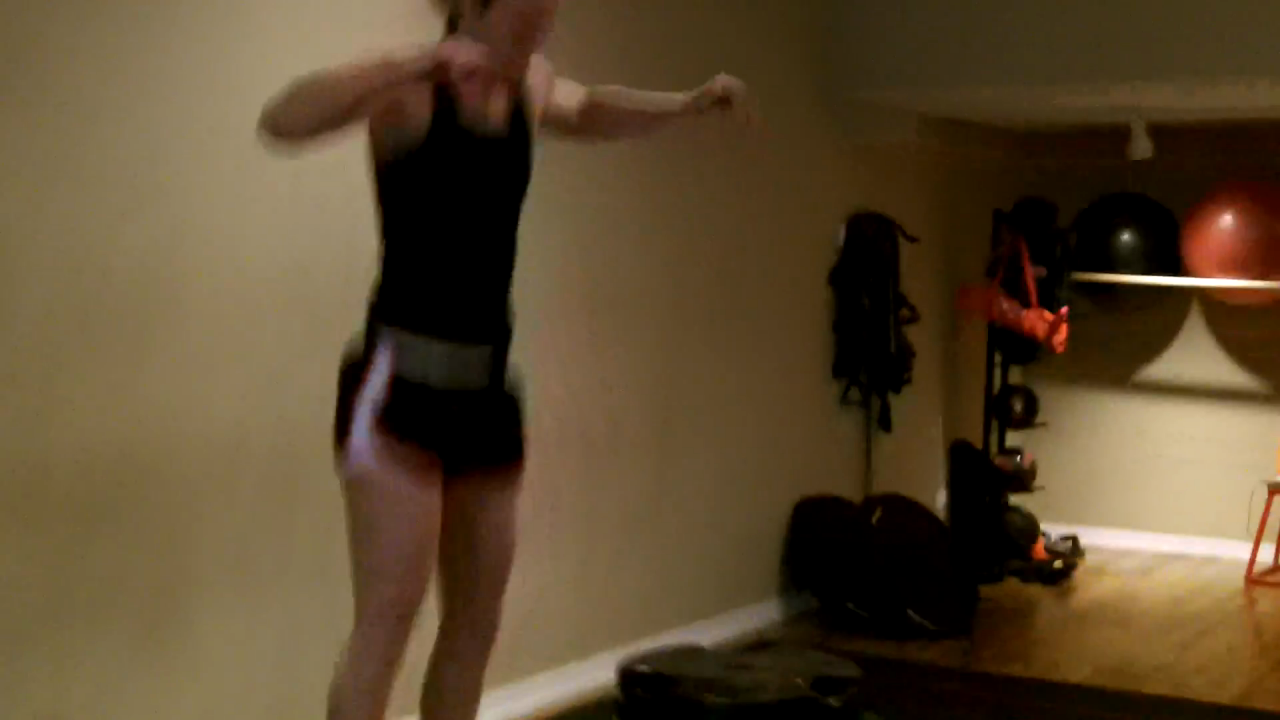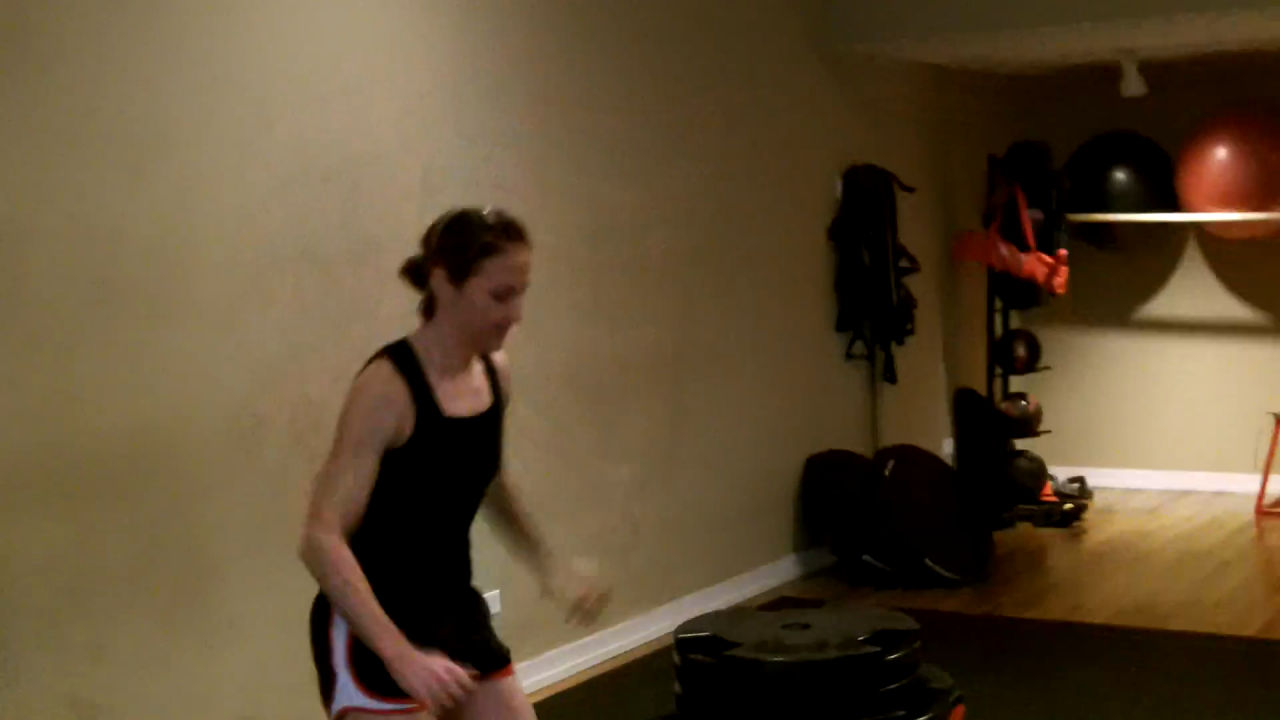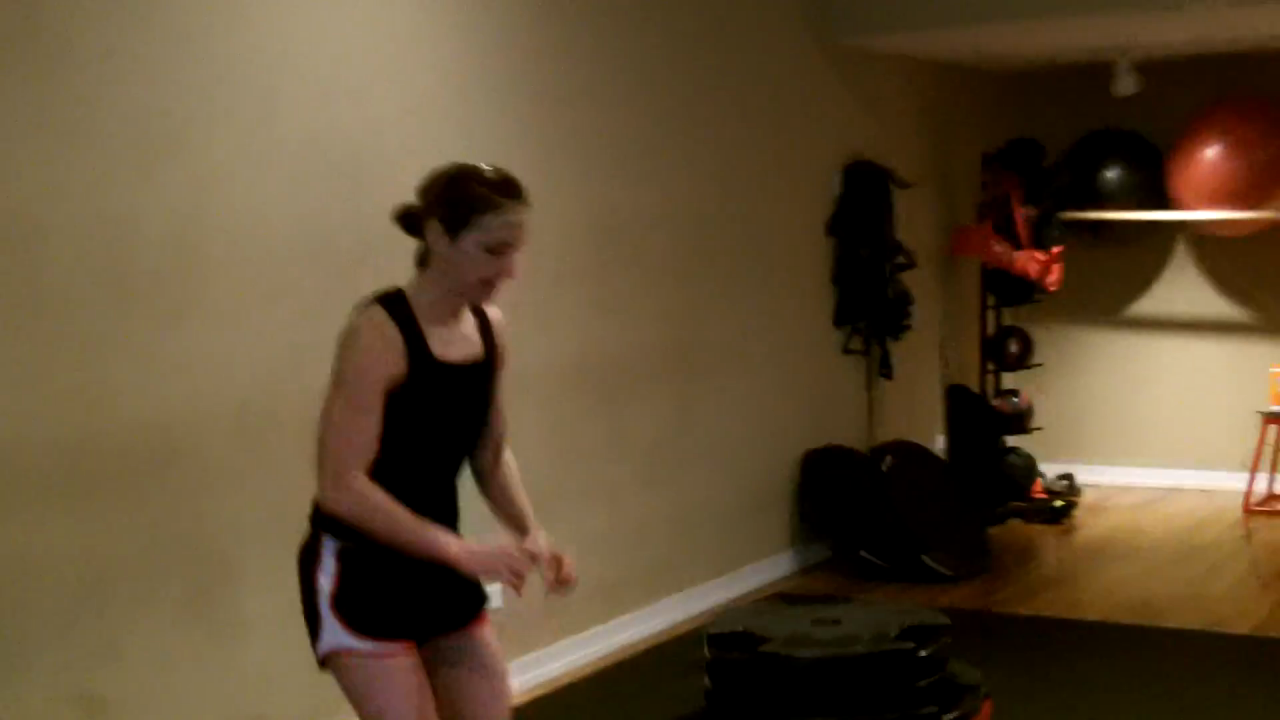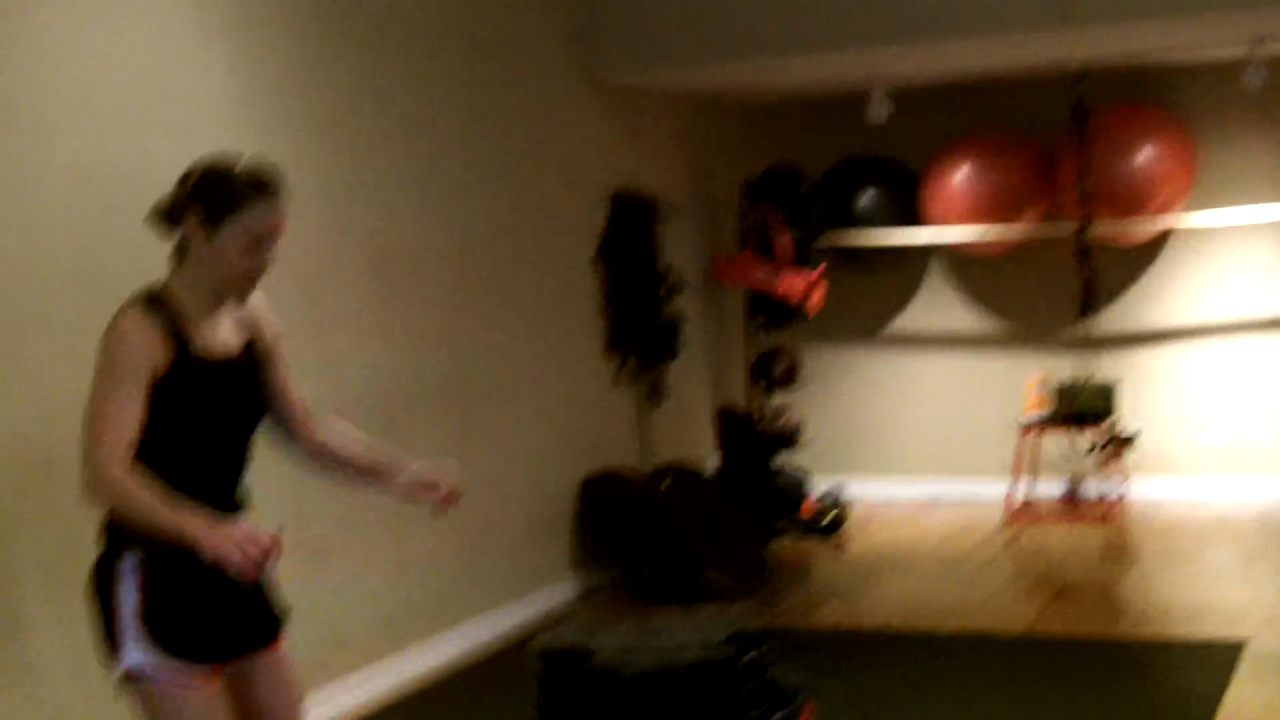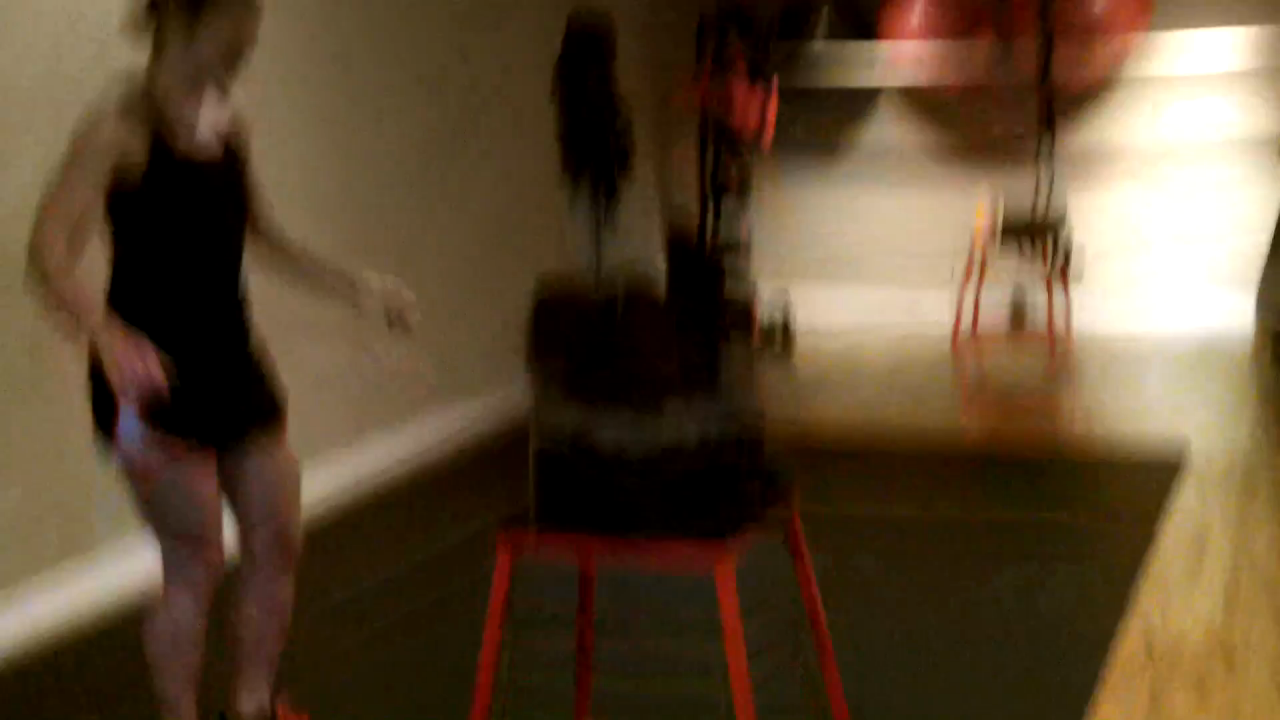
dt=0.2s
person 1, frame 1
left shoulder: (530, 92)
right shoulder: (411, 97)
left elbow: (591, 109)
right elbow: (282, 121)
left wrist: (692, 103)
right wrist: (416, 64)
left hip: (483, 388)
right hip: (400, 384)
left knee: (473, 627)
right knee: (387, 619)
person 1, frame 2
left shoulder: (495, 371)
right shoulder: (388, 387)
right elbow: (320, 539)
left wrist: (550, 564)
right wrist: (399, 652)
left hip: (454, 617)
right hip: (372, 631)
person 1, frame 3
left shoulder: (488, 329)
right shoulder: (377, 334)
right elbow: (342, 486)
left wrist: (530, 534)
right wrist: (455, 549)
left hip: (436, 577)
right hip: (357, 573)
person 1, frame 4
left shoulder: (253, 328)
right shoulder: (141, 335)
left elbow: (307, 433)
right elbow: (106, 474)
left wrist: (397, 474)
right wrist: (201, 531)
left hip: (235, 574)
right hip: (154, 587)
person 1, frame 5
left shoulder: (228, 124)
right shoulder: (121, 131)
left elbow: (262, 235)
right elbow: (47, 257)
left wrist: (355, 287)
right wrist: (111, 341)
left hip: (230, 354)
right hip: (149, 378)
left knee: (278, 546)
right knee: (195, 566)
